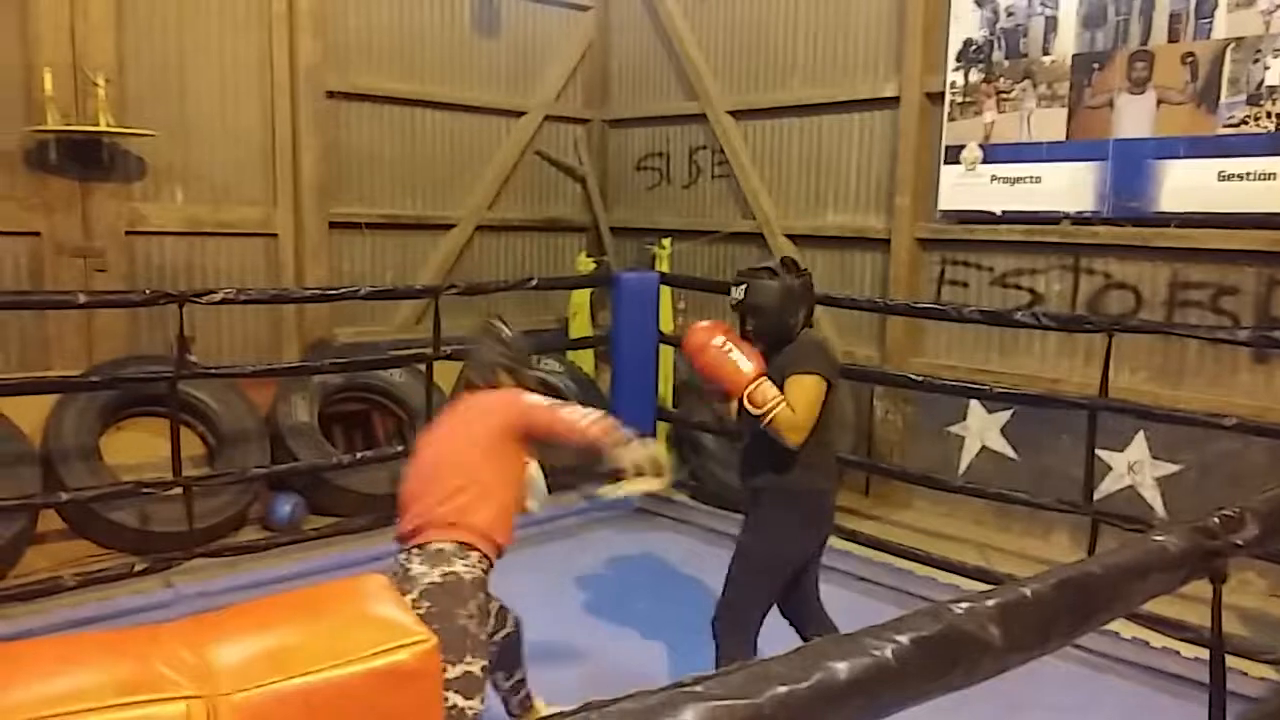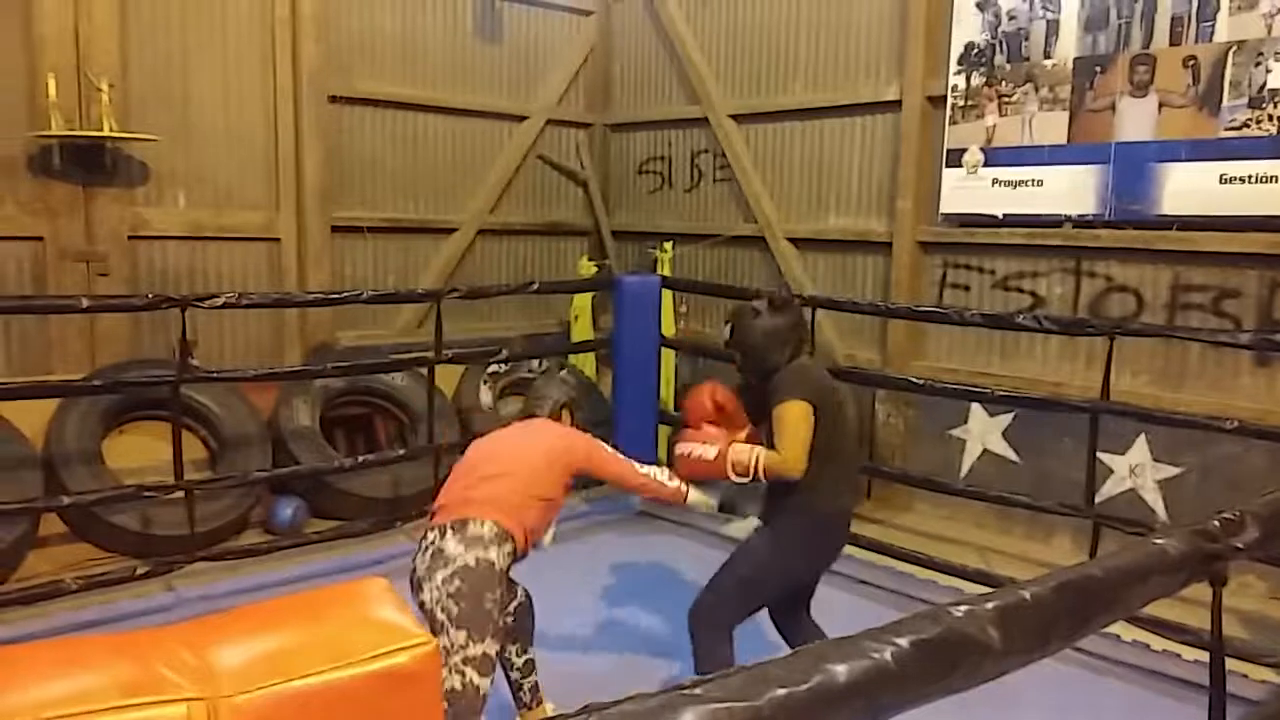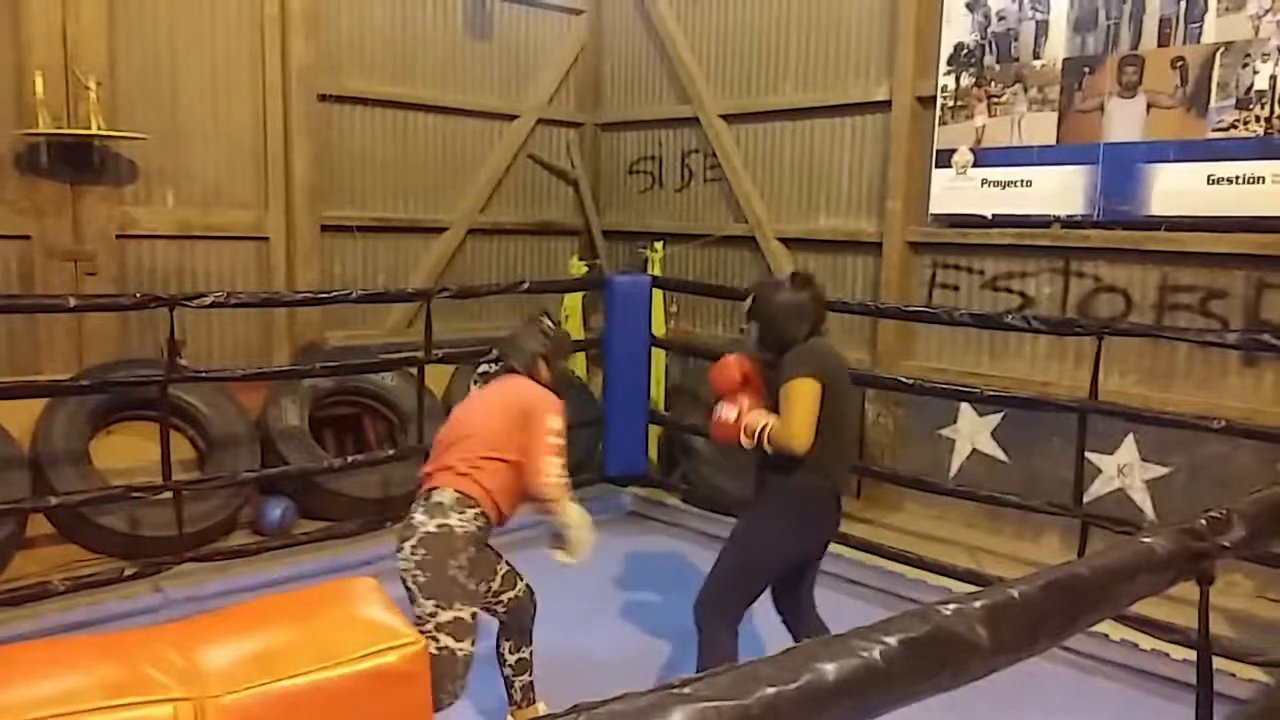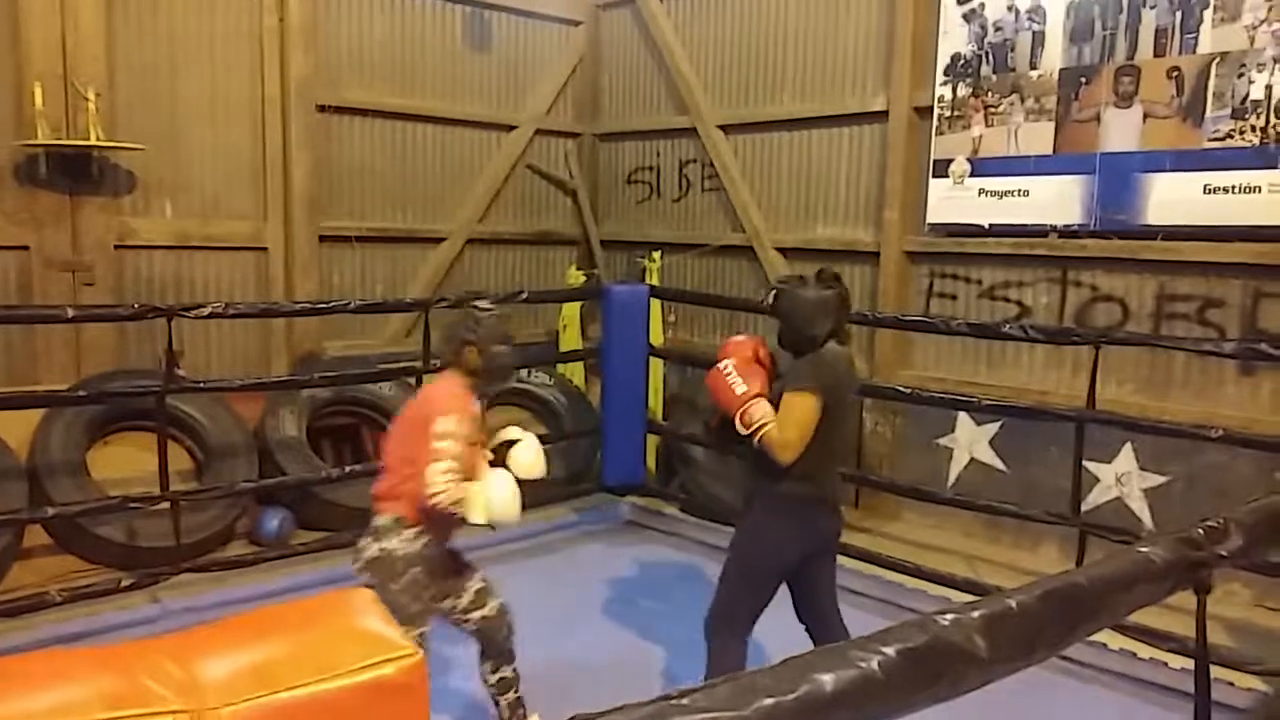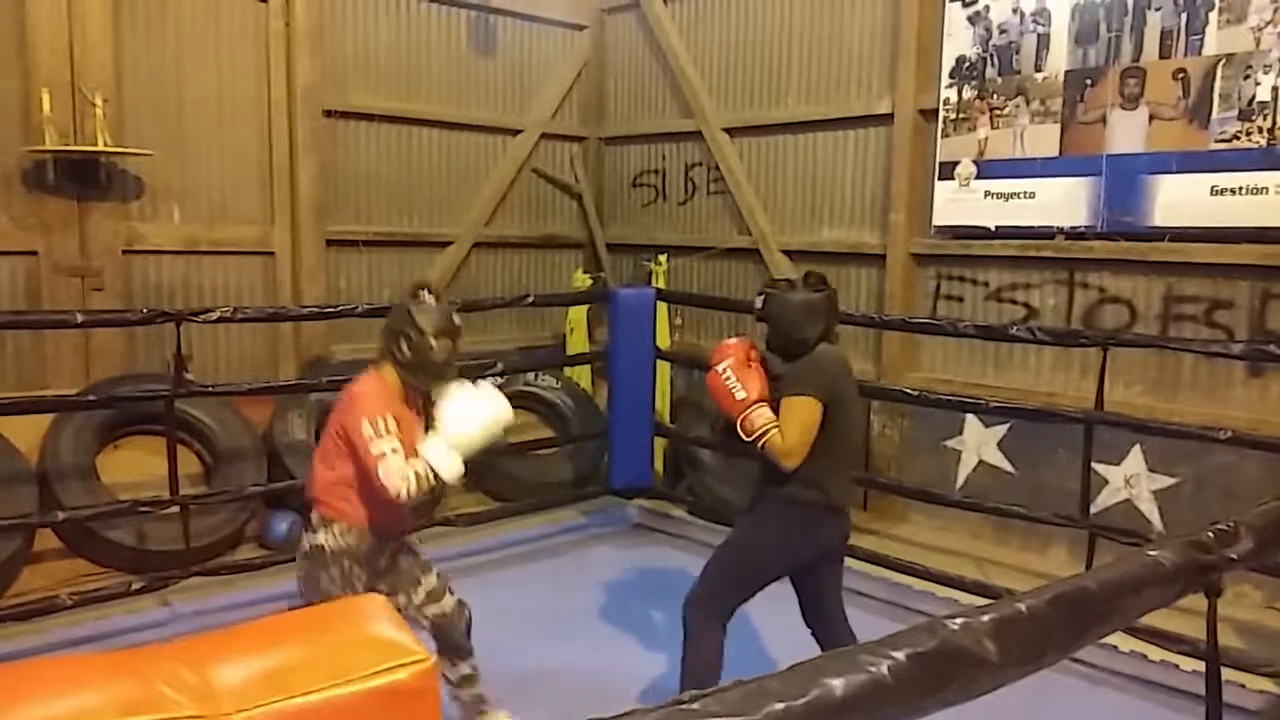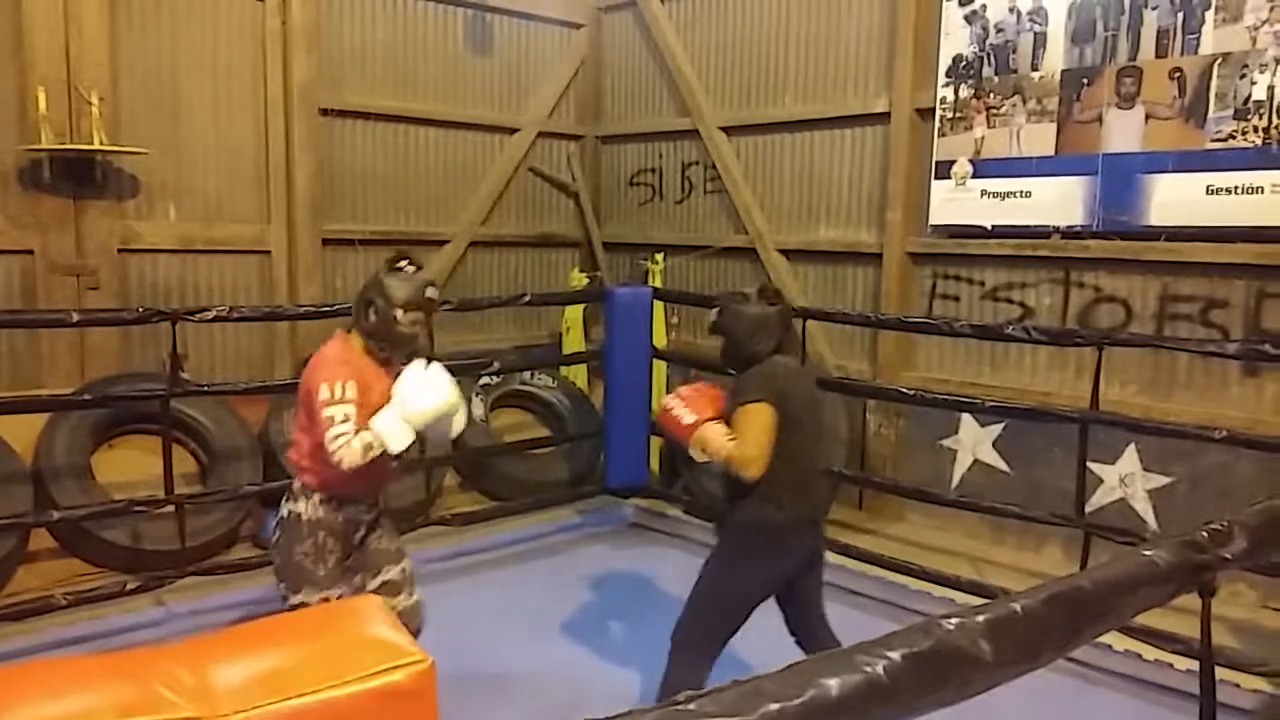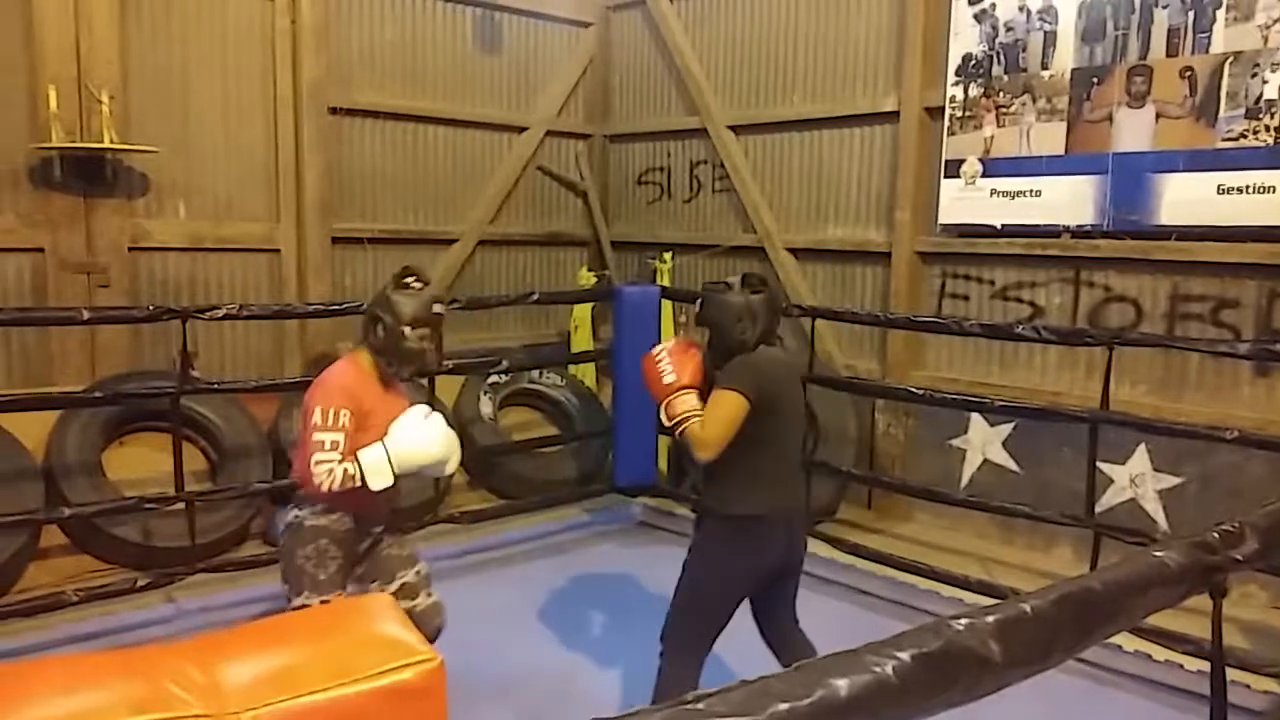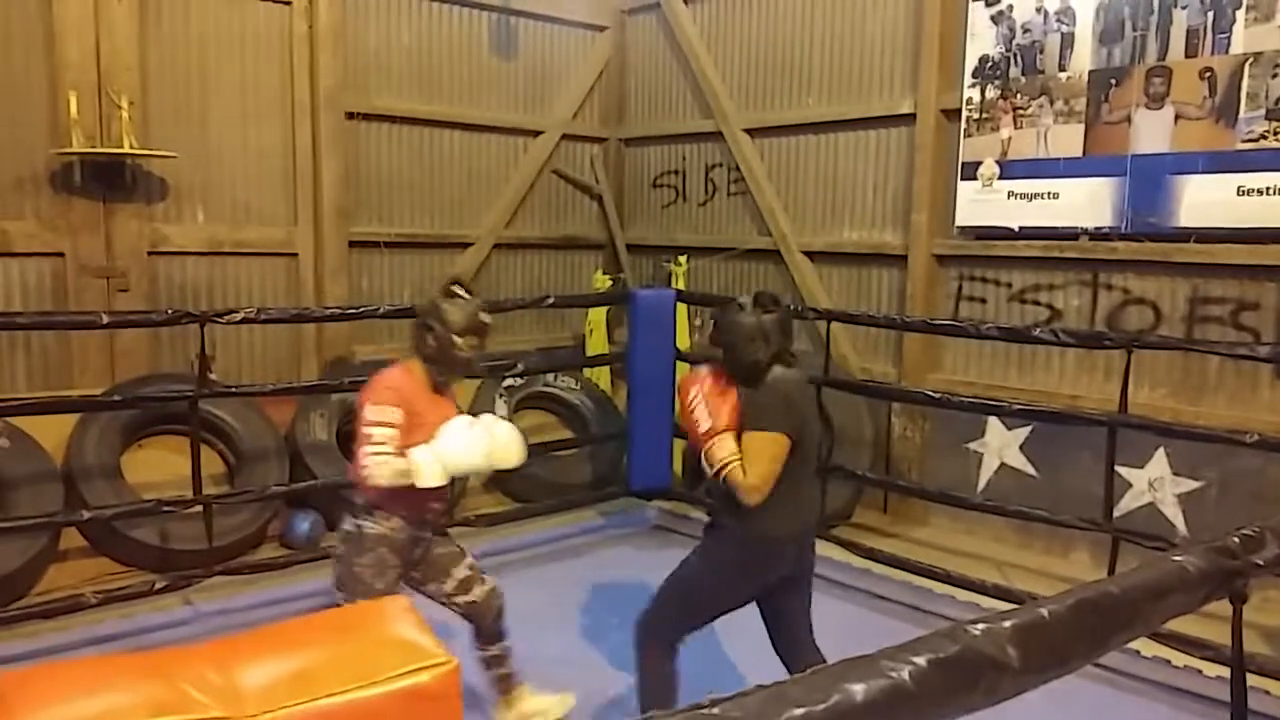
dt=0.2s
person 1, frame 1
left shoulder: (807, 353)
right shoulder: (778, 350)
left elbow: (792, 430)
right elbow: (756, 417)
left wrist: (749, 380)
right wrist: (730, 365)
left hip: (789, 505)
right hip: (798, 502)
left knee: (733, 622)
right knee: (802, 607)
person 1, frame 2
left shoulder: (792, 382)
right shoulder: (799, 375)
left elbow: (791, 464)
left wrist: (733, 455)
right wrist: (734, 430)
left hip: (804, 522)
right hip: (820, 520)
left knee: (707, 618)
right knee: (790, 615)
person 1, frame 3
left shoulder: (802, 360)
right shoulder: (821, 357)
left elbow: (796, 439)
left wrist: (748, 421)
right wrist: (754, 400)
left hip: (791, 503)
right hip: (819, 505)
left knee: (714, 609)
right knee: (796, 607)
person 1, frame 4
left shoulder: (813, 369)
right shoulder: (834, 363)
left elbow: (784, 448)
left wrist: (748, 401)
right wrist: (765, 389)
left hip: (784, 509)
right hip: (820, 511)
left knee: (726, 623)
right knee: (822, 617)
person 1, frame 5
left shoulder: (808, 372)
right shoulder: (832, 364)
left elbow: (787, 452)
left wrist: (748, 404)
right wrist: (762, 386)
left hip: (789, 514)
right hip: (828, 518)
left knee: (703, 610)
right knee: (830, 624)
person 1, frame 6
left shoulder: (759, 382)
right shoulder: (797, 376)
left elbow: (749, 465)
left wrist: (702, 430)
right wrist: (725, 421)
left hip: (759, 535)
right hip: (804, 531)
left knee: (691, 647)
right knee: (814, 633)
person 1, frame 7
left shoulder: (746, 371)
right shoulder: (785, 365)
left elbow: (704, 446)
left wrist: (677, 392)
right wrist: (696, 387)
left hip: (736, 529)
right hip: (788, 525)
left knee: (681, 646)
right knee: (784, 633)
person 1, frame 8
left shoulder: (769, 399)
right shoulder: (790, 384)
left elbow: (750, 488)
left wrist: (713, 433)
right wrist: (722, 420)
left hip: (746, 544)
right hip: (795, 543)
left knee: (654, 634)
right knee: (797, 645)
person 2, frame 1
left shoulder: (448, 423)
right shoulder: (511, 405)
right elbow: (585, 425)
right wrist: (640, 452)
left hip: (420, 570)
right hip: (445, 579)
left knee: (505, 630)
person 2, frame 2
left shoulder: (492, 441)
right shoulder: (570, 443)
right elbow: (640, 478)
right wrist: (696, 497)
left hip: (437, 552)
right hip: (470, 560)
left knee: (518, 611)
person 2, frame 3
left shoulder: (484, 398)
right shoulder: (541, 401)
right elbow: (546, 482)
right wrist: (571, 525)
left hip: (444, 527)
right hip: (448, 534)
left knee: (518, 602)
right knee: (445, 672)
person 2, frame 4
left shoulder: (447, 394)
right shoulder: (451, 400)
right elbow: (438, 491)
left wrist: (502, 462)
right wrist: (484, 501)
left hip: (426, 544)
right hip: (398, 549)
left knee: (494, 622)
person 2, frame 5
left shoulder: (411, 392)
right shoulder: (369, 398)
right elbow: (397, 484)
left wrist: (470, 420)
right wrist: (452, 443)
left hip: (386, 542)
right hip: (339, 547)
left knee: (451, 618)
person 2, frame 6
left shoulder: (387, 361)
right shoulder: (334, 364)
right elbow: (344, 453)
left wrist: (437, 414)
right wrist: (404, 413)
left hip: (365, 514)
right hip: (315, 517)
left knee: (406, 618)
person 2, frame 7
left shoulder: (392, 380)
right shoulder: (339, 384)
right elbow: (324, 476)
left wrist: (429, 452)
right wrist: (394, 453)
left hip: (371, 527)
right hip: (320, 529)
left knee: (426, 619)
person 2, frame 8
left shoulder: (442, 392)
right shoulder: (390, 387)
right elbow: (374, 471)
left wrist: (489, 451)
right wrist: (443, 457)
left hip: (424, 533)
right hip: (377, 534)
left knee: (486, 604)
